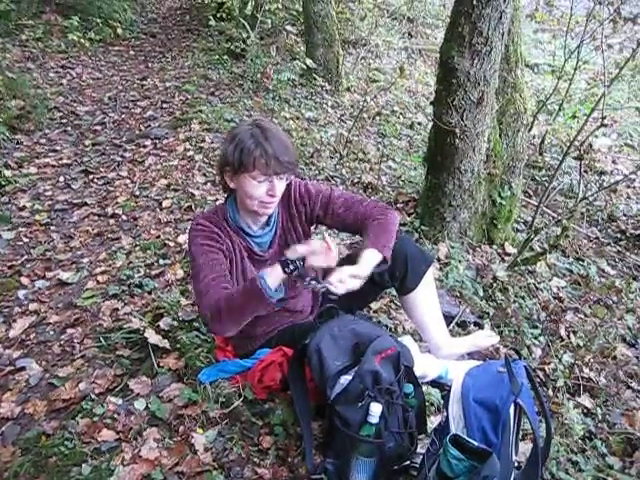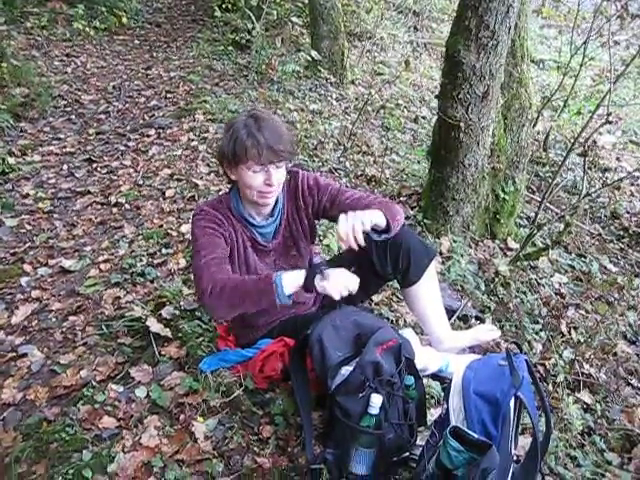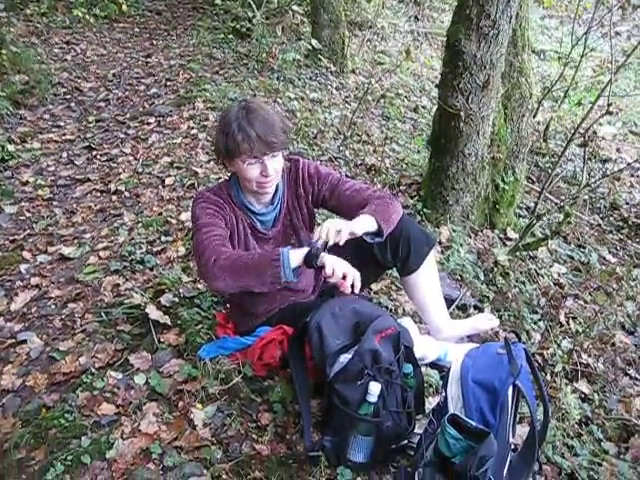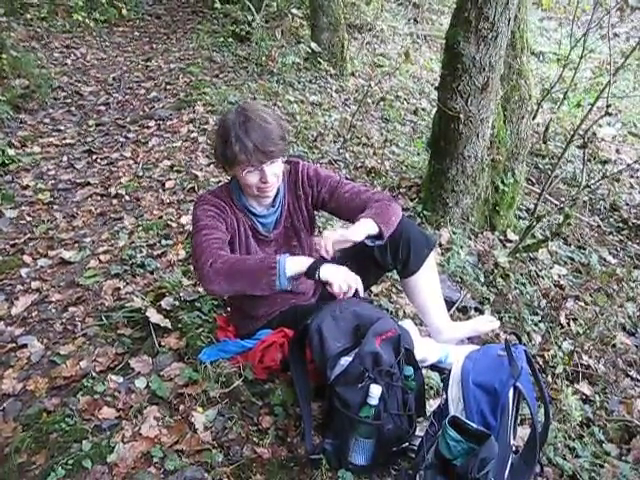
dt=0.3s
person 1, frame 1
left shoulder: (296, 196)
right shoulder: (209, 231)
left elbow: (380, 214)
right elbow: (218, 320)
left wrist: (363, 265)
right wrist: (281, 269)
left hip: (314, 302)
right hip: (269, 338)
left knee: (402, 251)
left ankle: (441, 346)
person 1, frame 2
left shoulder: (300, 187)
right shoulder: (212, 219)
left elbow: (389, 210)
right elbow: (214, 297)
left wrist: (367, 217)
right wrist: (305, 278)
left hip: (317, 294)
right hip: (270, 329)
left knee: (402, 241)
left ankle: (442, 340)
person 1, frame 3
left shoulder: (300, 174)
right shoulder: (212, 205)
left elbow: (387, 204)
right elbow: (215, 271)
left wrist: (354, 227)
right wrist: (308, 255)
left hip: (317, 282)
right hip: (269, 316)
left knee: (402, 229)
left ankle: (440, 329)
person 1, frame 4
left shoulder: (300, 177)
right shoulder: (214, 208)
left elbow: (386, 206)
right elbow: (212, 273)
left wrist: (355, 232)
right wrist: (307, 265)
left hip: (317, 285)
right hip: (271, 319)
left knee: (402, 232)
left ankle: (441, 330)
